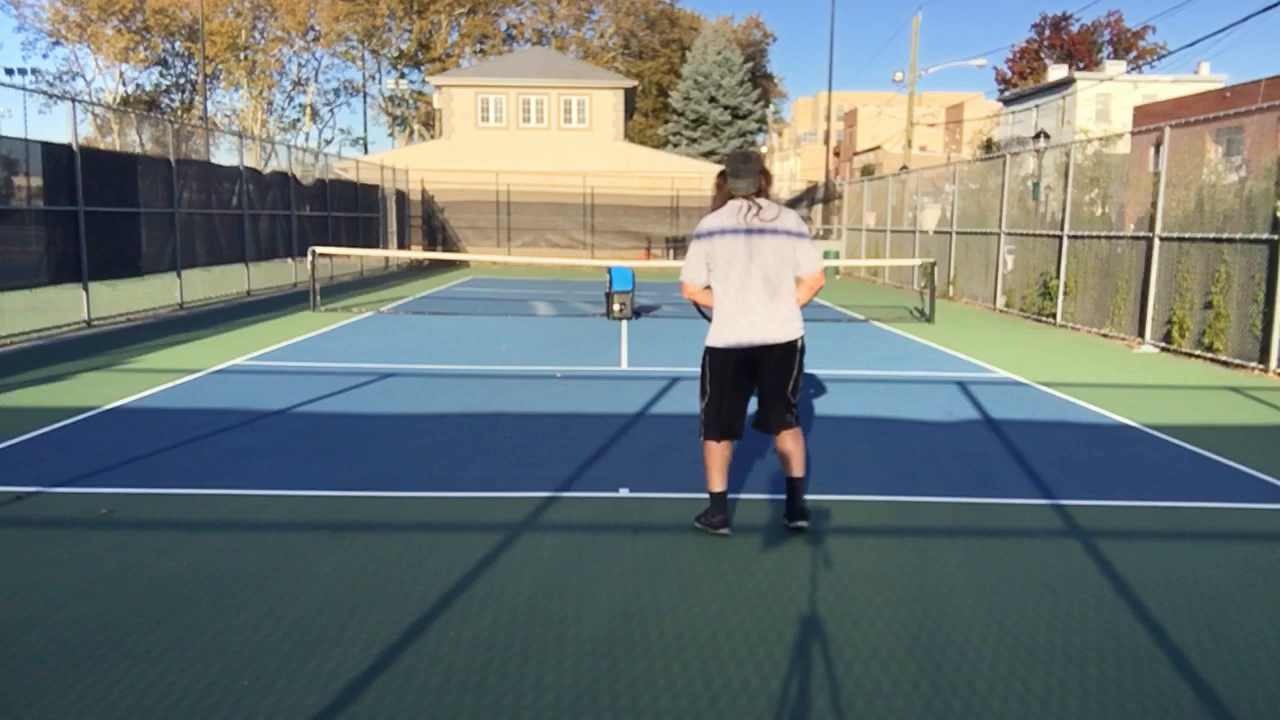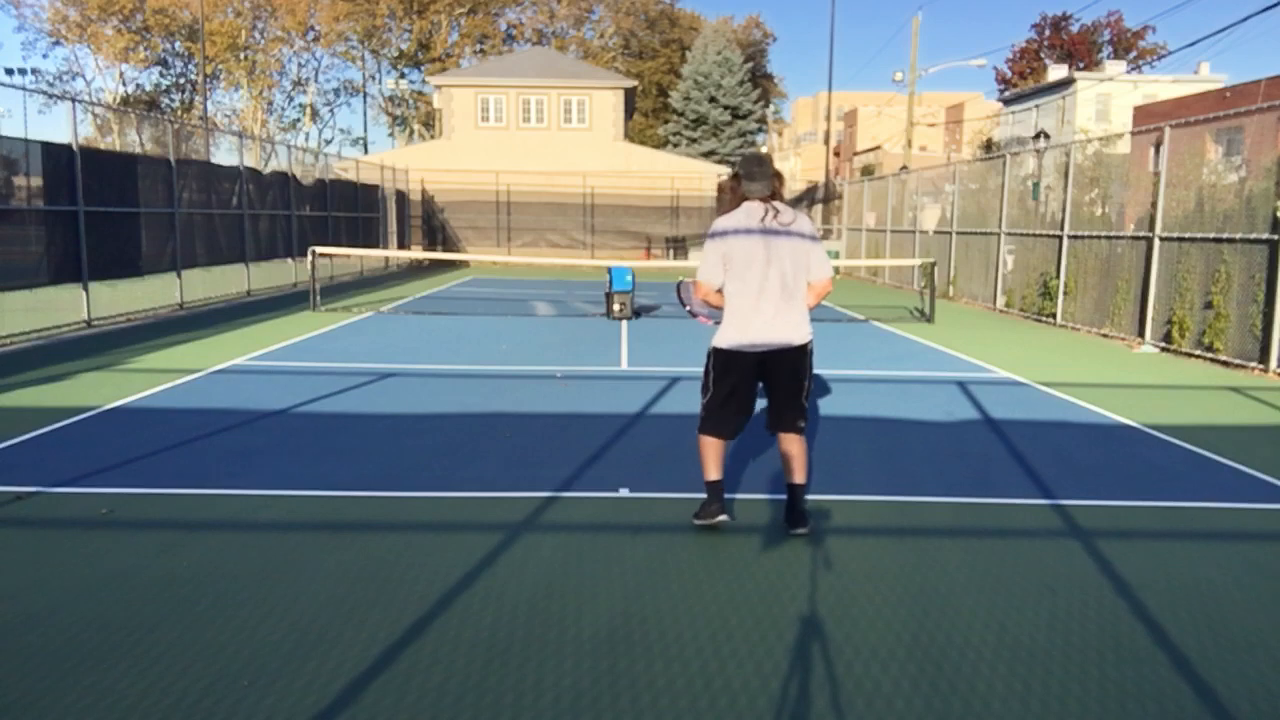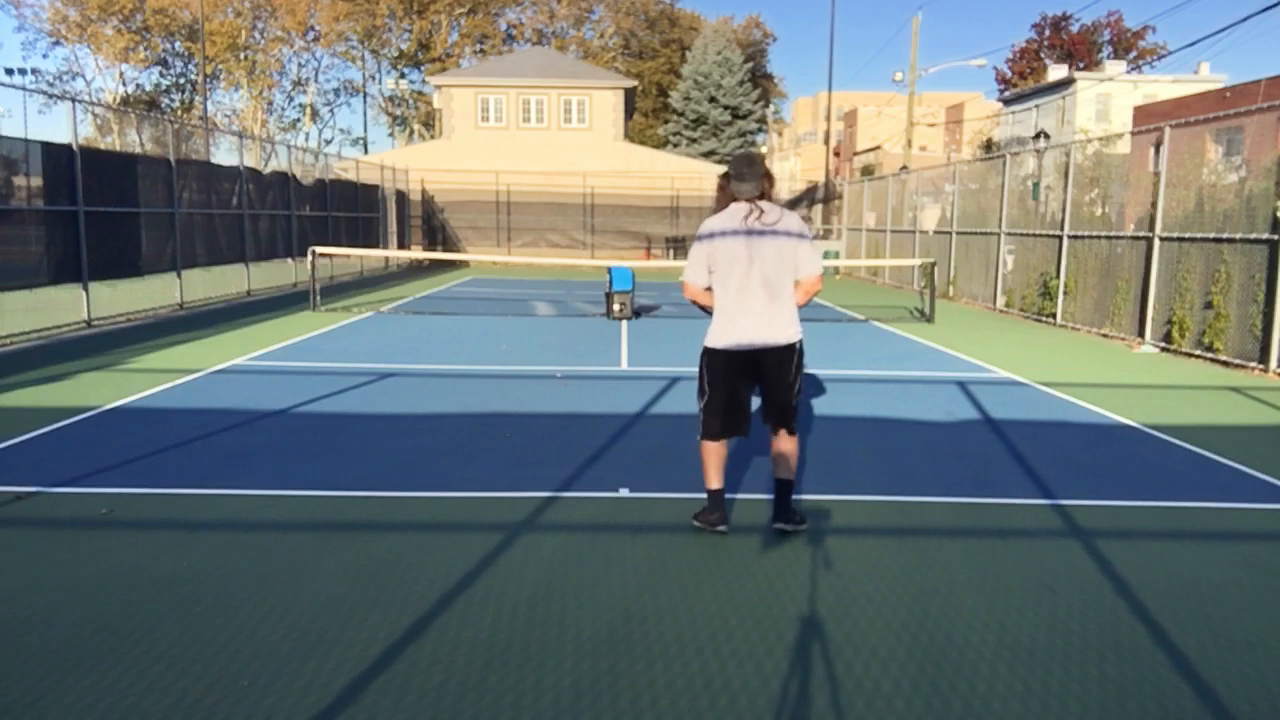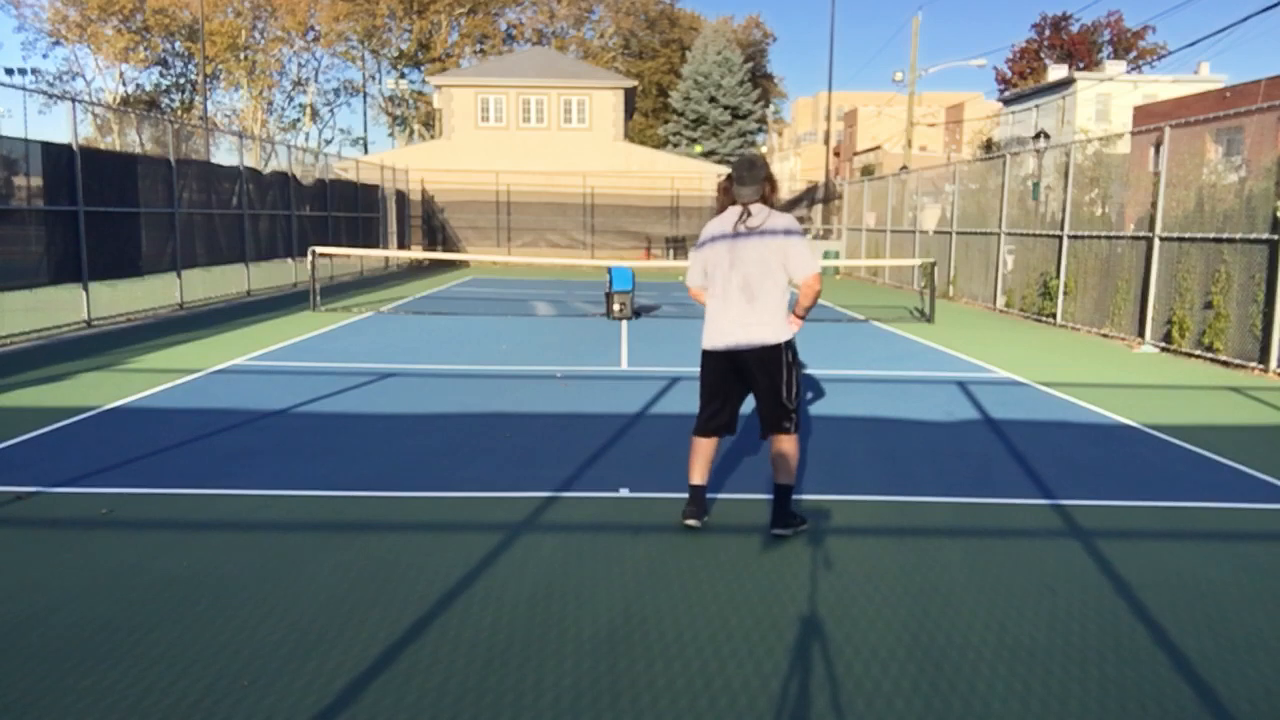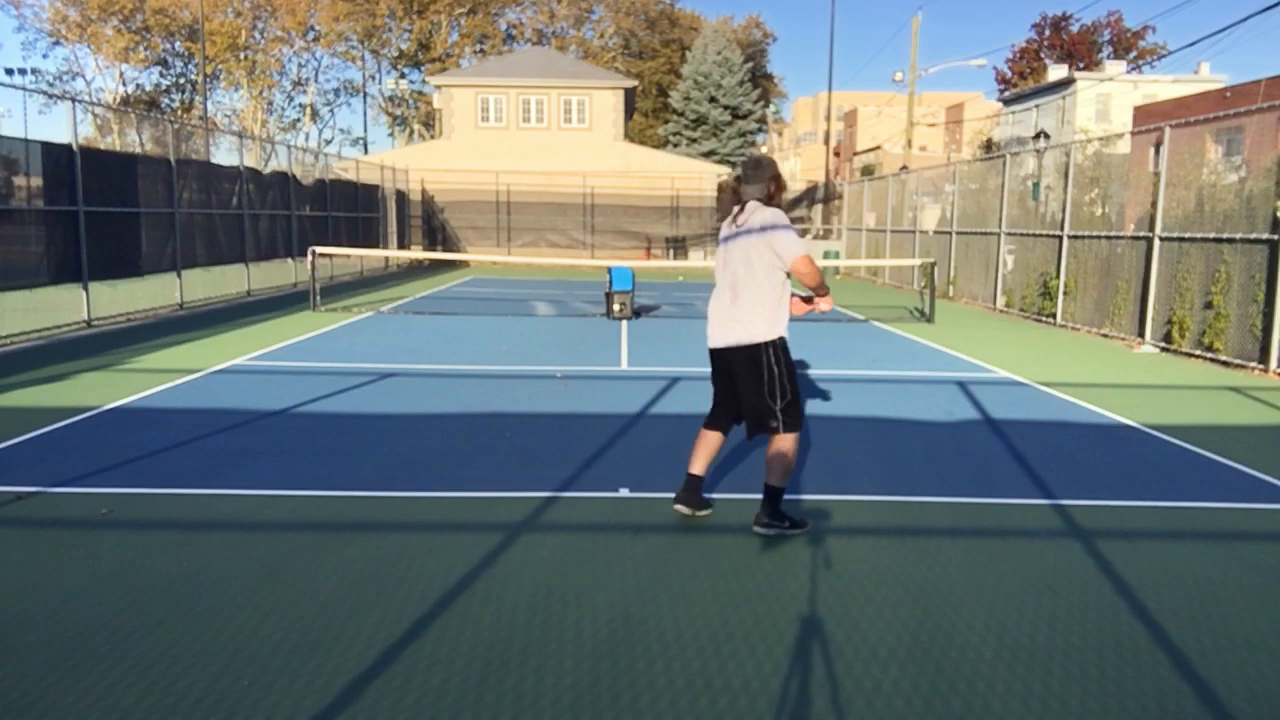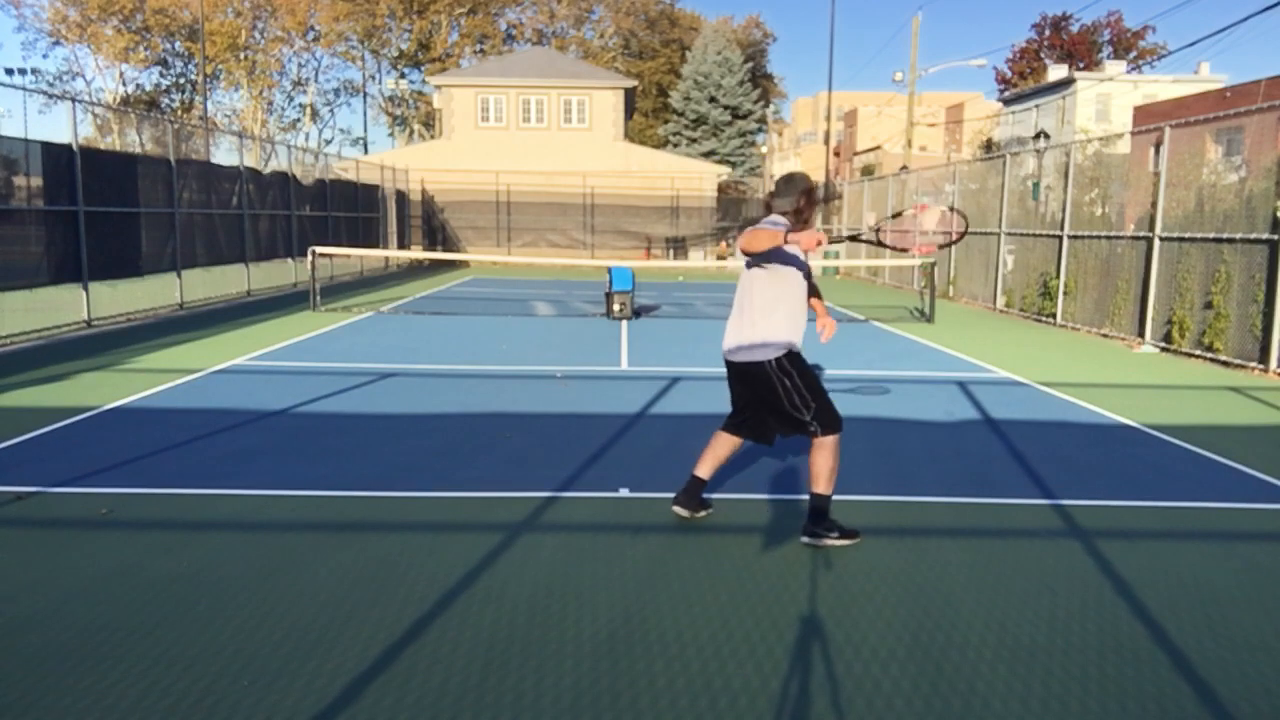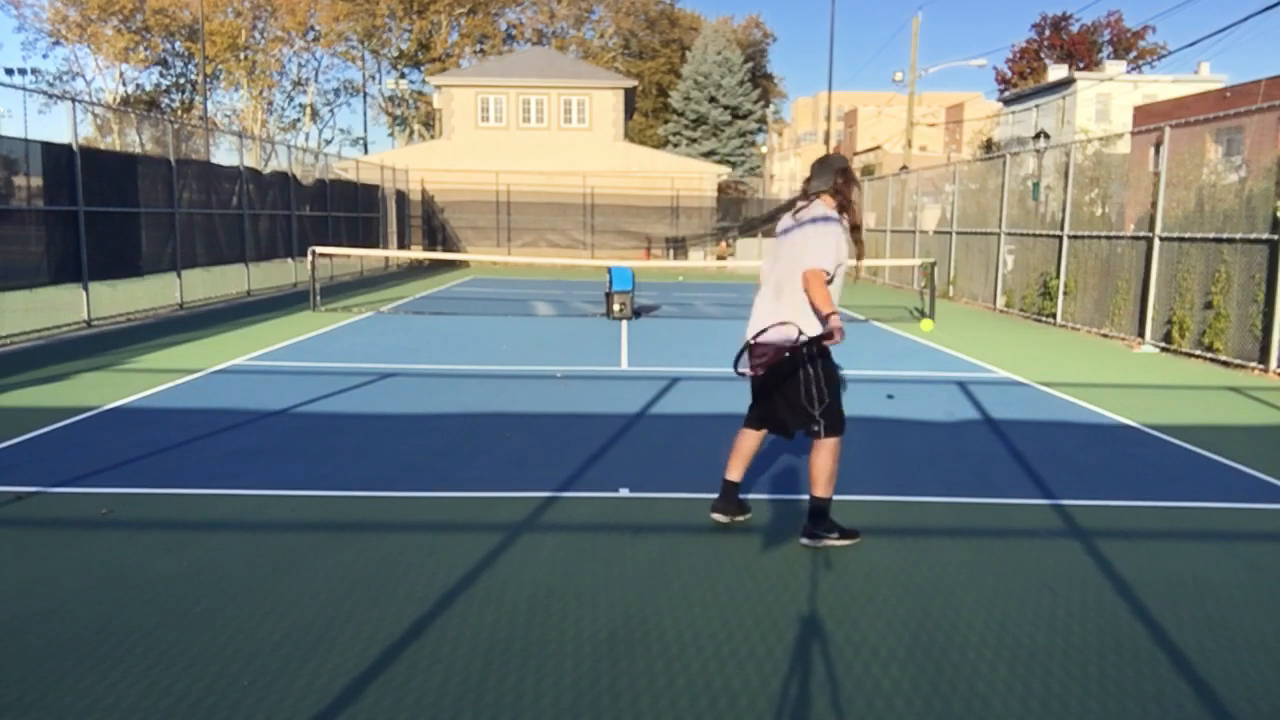
dt=0.3s
person 1, frame 1
left shoulder: (710, 225)
right shoulder: (790, 220)
left elbow: (690, 289)
right elbow: (815, 278)
left hip: (728, 342)
right hip: (783, 339)
left knee: (717, 428)
right knee: (786, 421)
left ankle: (718, 510)
right ankle: (796, 504)
person 1, frame 2
left shoulder: (725, 226)
right shoulder: (802, 224)
left elbow: (705, 290)
right elbow: (824, 284)
left hip: (736, 344)
right hip: (793, 342)
left knee: (714, 424)
right knee: (792, 426)
left ankle: (714, 501)
right ankle: (796, 510)
person 1, frame 3
left shoulder: (712, 227)
right shoulder: (791, 223)
left elbow: (691, 289)
right elbow: (813, 282)
left hip: (726, 344)
right hip: (781, 341)
left knee: (715, 426)
right knee: (784, 424)
left ankle: (716, 508)
right ankle: (783, 507)
person 1, frame 4
left shoulder: (711, 230)
right shoulder: (784, 224)
left elbow: (696, 289)
right elbow: (812, 283)
right wrist: (797, 314)
left hip: (719, 343)
right hip: (770, 342)
left knee: (708, 425)
right knee: (784, 427)
left ankle: (695, 504)
right ankle: (782, 513)
person 1, frame 5
left shoulder: (732, 225)
right shoulder: (773, 220)
right elbow: (803, 266)
left wrist: (786, 301)
right wrist: (822, 291)
left hip: (724, 338)
right hip: (758, 341)
left knee: (720, 417)
right knee: (787, 425)
left ankle: (689, 492)
right ankle: (770, 512)
person 1, frame 6
left shoulder: (787, 238)
right shoulder: (774, 229)
left elbow: (802, 278)
right elbow: (747, 241)
left wrist: (822, 312)
right wrist: (793, 239)
left hip: (742, 351)
right hip: (768, 354)
left knee: (737, 425)
right knee: (826, 428)
left ankle: (689, 494)
right ankle: (818, 522)
person 1, frame 7
left shoulder: (794, 219)
right shoulder: (828, 223)
right elbow: (813, 275)
right wrist: (829, 316)
left hip: (764, 335)
right hip: (797, 343)
left knee: (759, 418)
right knee: (827, 430)
left ankle: (727, 497)
right ankle: (819, 523)
